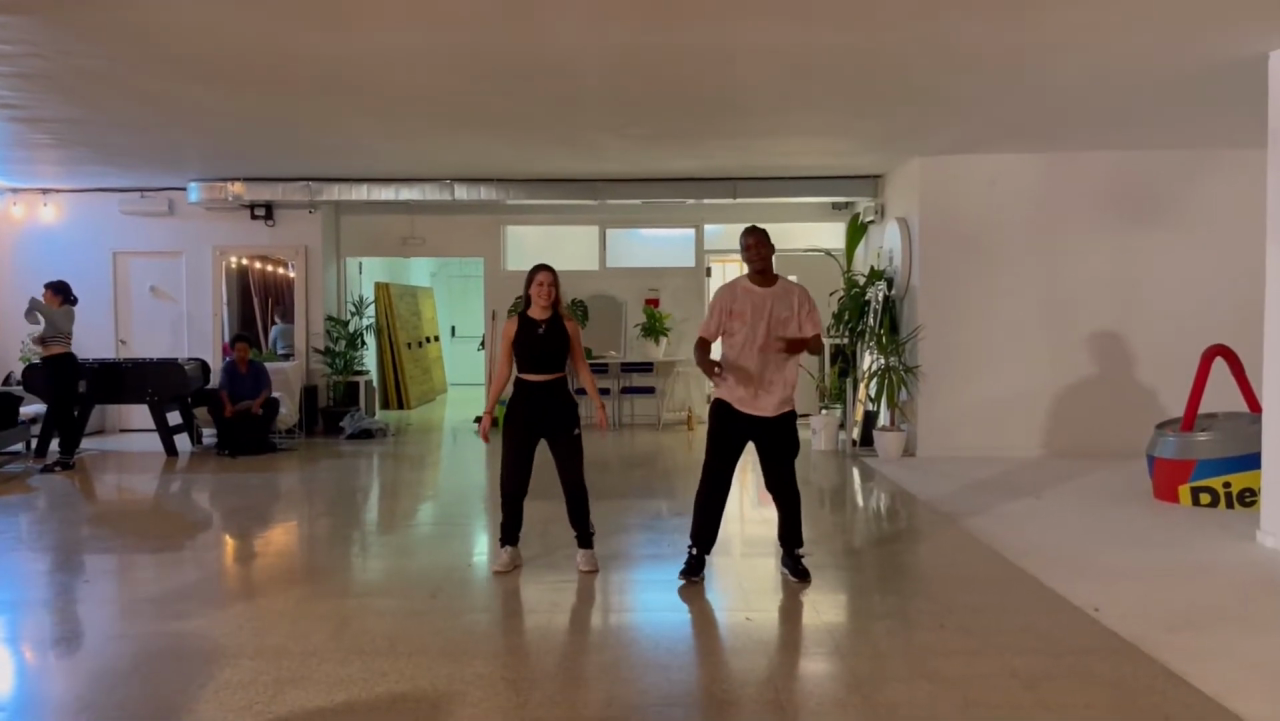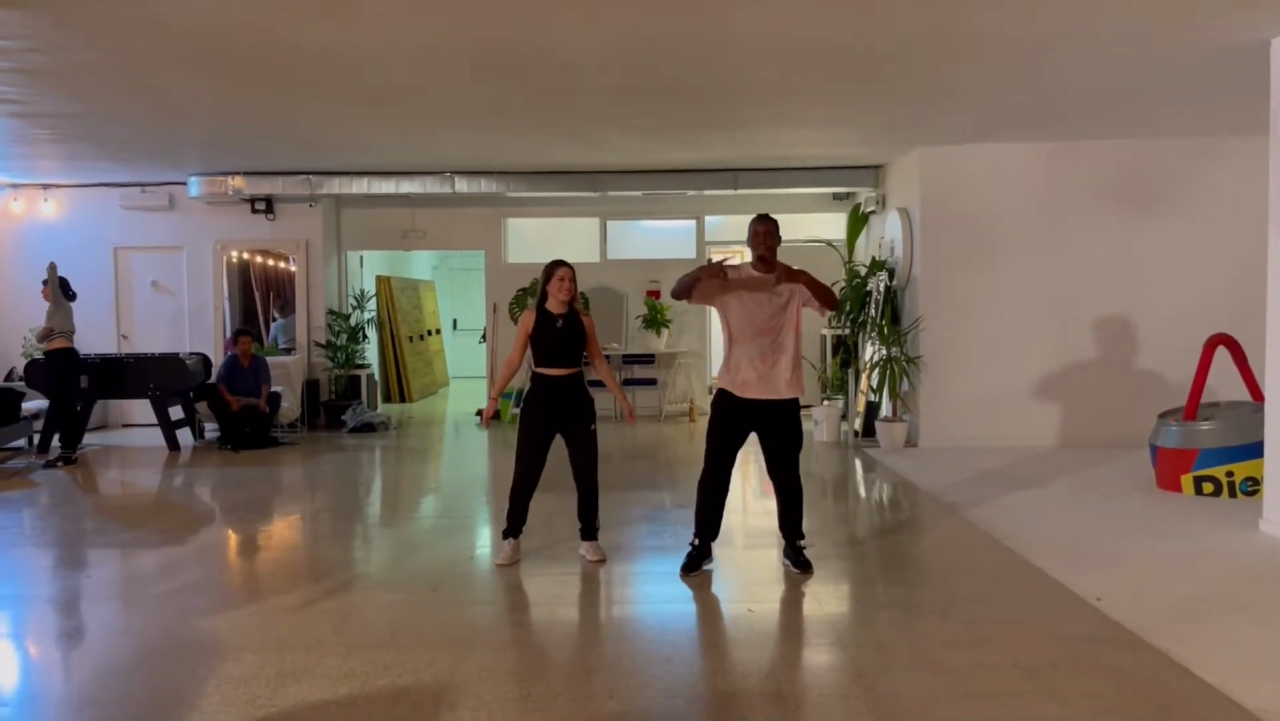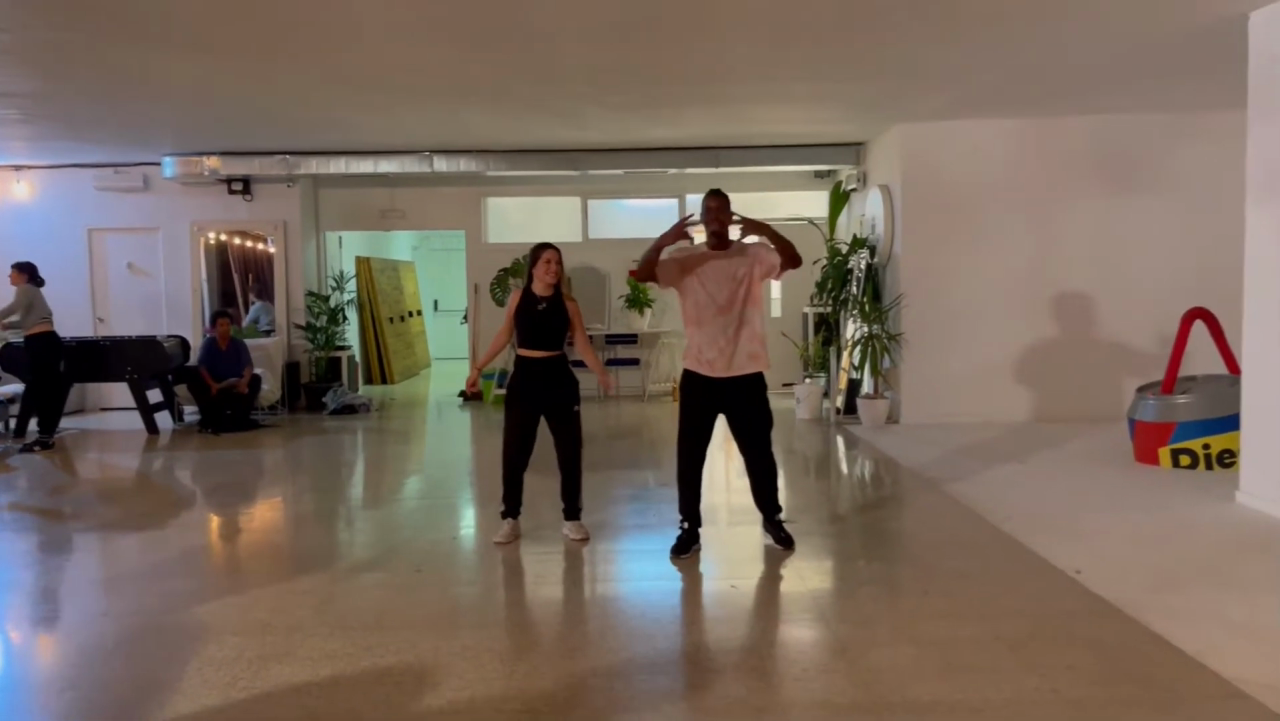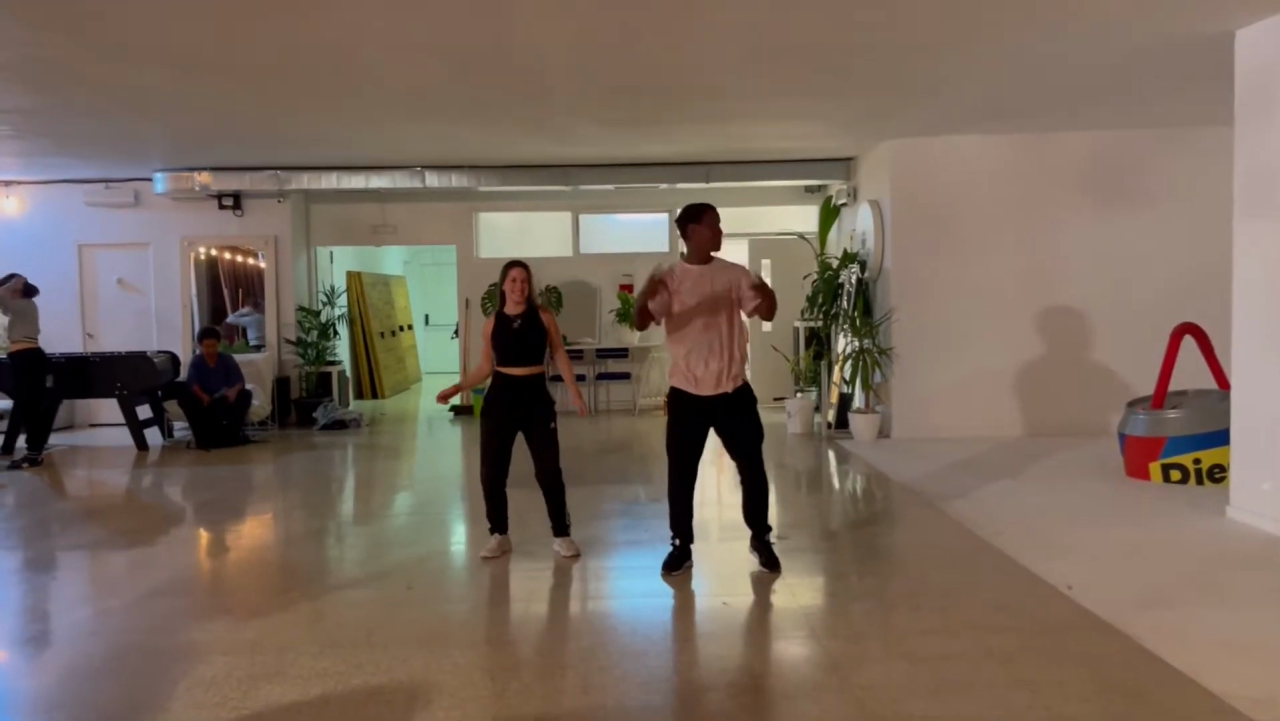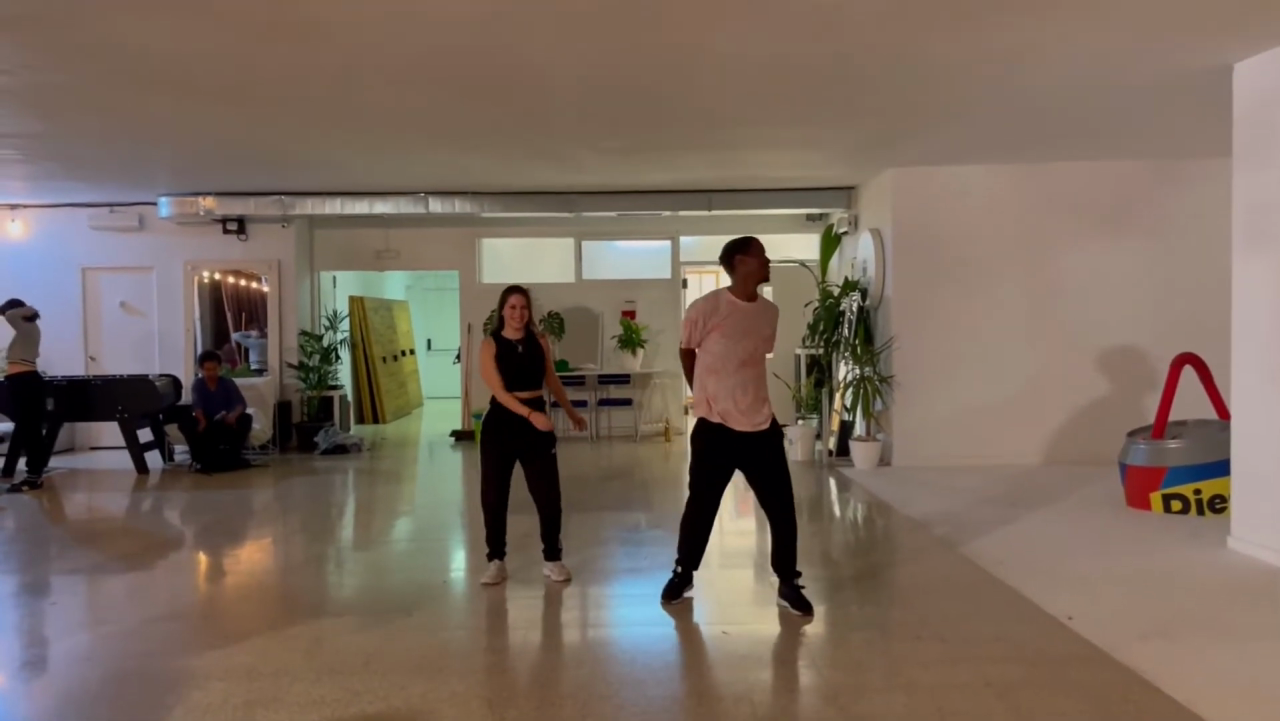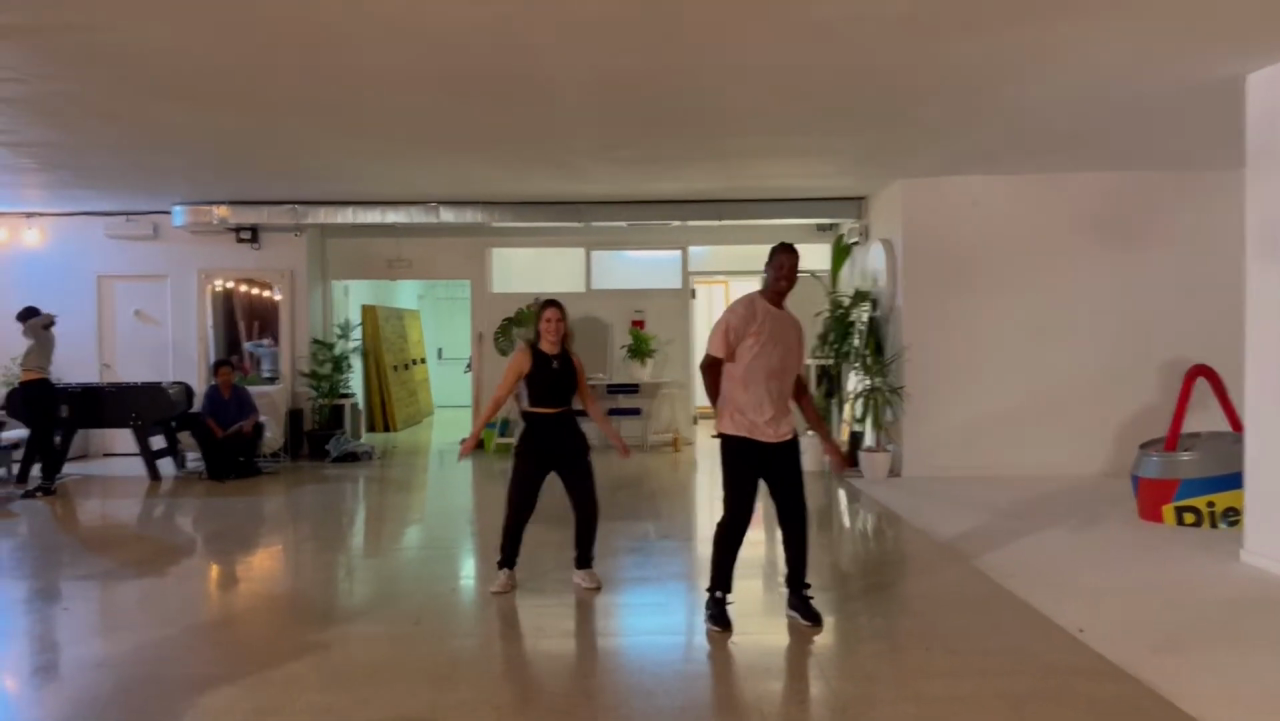
dt=0.4s
person 1, frame 1
left shoulder: (796, 295)
right shoulder: (727, 294)
left elbow: (817, 344)
right elbow: (703, 340)
left wrist: (800, 345)
right wrist: (705, 361)
left hip: (778, 408)
right hip: (730, 405)
left knee: (784, 486)
right knee: (713, 482)
left ankle: (791, 553)
right ankle: (697, 554)
person 1, frame 2
left shoulder: (796, 283)
right shoulder: (728, 279)
left elbow: (831, 304)
right elbow: (678, 293)
left wrist: (803, 276)
right wrist: (701, 273)
left hip: (781, 396)
right hip: (733, 393)
left knee: (787, 476)
right knee: (714, 472)
left ankle: (793, 545)
right ankle: (701, 545)
person 1, frame 3
left shoulder: (754, 255)
right shoulder: (684, 260)
left elbow: (793, 261)
right elbow: (642, 275)
left wrist: (768, 232)
right wrist: (662, 242)
left hip: (746, 373)
right hip: (699, 374)
left knee: (759, 452)
right knee: (689, 456)
left ankle: (772, 518)
right ankle: (689, 528)
person 1, frame 4
left shoulder: (734, 274)
right shoulder: (666, 278)
left elbow: (766, 313)
right elbow: (642, 323)
left wrist: (766, 298)
right wrist: (644, 297)
left hip: (733, 389)
right hip: (686, 391)
left knee: (752, 466)
right knee: (680, 473)
left ankle: (760, 538)
right ankle: (681, 545)
person 1, frame 5
left shoulder: (769, 313)
right shoulder: (706, 308)
right elbow: (687, 354)
left hip: (761, 425)
right hip: (714, 424)
left knee: (781, 504)
right knee: (702, 503)
left ankle: (788, 582)
right ankle: (683, 573)
person 1, frame 6
left shoulder: (793, 326)
right shoulder: (742, 311)
left elbow: (798, 387)
right elbow: (709, 366)
left wrist: (826, 437)
right wrist: (725, 412)
left hip: (782, 436)
right hip: (741, 434)
left knee: (794, 516)
right knee: (736, 515)
left ankle: (797, 594)
right ankle: (717, 596)
person 2, frame 1
left shoulder: (567, 325)
right shoulder: (514, 324)
left elbow: (581, 367)
right elbow: (503, 370)
left wrist: (598, 404)
right wrist: (488, 411)
left hip: (560, 403)
right hip: (523, 404)
left knee: (573, 478)
right knee: (512, 480)
left ankle: (585, 547)
right ankle: (509, 547)
person 2, frame 2
left shoulder: (583, 320)
right shoulder: (531, 317)
left elbow: (598, 361)
right elbow: (514, 360)
left wrist: (621, 397)
right wrist: (494, 396)
left hip: (576, 398)
right hip: (540, 397)
left knee: (587, 474)
right knee: (525, 473)
left ankle: (589, 539)
right ankle: (511, 539)
person 2, frame 3
left shoulder: (567, 303)
right shoulder: (518, 297)
left elbow: (582, 344)
right elbow: (505, 335)
left wrist: (601, 374)
right wrist: (478, 368)
left hip: (559, 380)
right hip: (524, 379)
left knee: (570, 453)
right knee: (514, 454)
left ankle: (572, 519)
right ankle: (510, 519)
person 2, frame 4
left shoulder: (543, 317)
right shoulder: (493, 322)
left elbow: (560, 356)
right elbow: (486, 366)
left wrist: (574, 390)
right wrist: (457, 388)
left hip: (535, 396)
right hip: (500, 398)
left knee: (549, 471)
right knee: (491, 472)
left ankle: (562, 535)
right ankle: (499, 535)
person 2, frame 5
left shoulder: (539, 342)
right shoulder: (490, 345)
left elbow: (551, 382)
right elbow: (498, 392)
left wrist: (572, 413)
right wrist: (530, 414)
left hip: (537, 428)
right hip: (500, 425)
left knee: (549, 497)
right knee: (493, 498)
left ankle: (552, 559)
right ankle: (496, 561)
person 2, frame 6
left shoulder: (572, 359)
right shoulder: (525, 356)
left elbow: (588, 400)
right elbow: (500, 397)
left wrist: (613, 434)
right wrist: (475, 433)
left hip: (569, 435)
right hip: (535, 436)
left knee: (587, 506)
right knee: (518, 508)
left ankle: (583, 568)
right ankle: (506, 570)
person 3, frame 1
left shoulder: (66, 312)
right shoulder: (54, 314)
right elbow: (49, 341)
left wrist: (33, 307)
right wrist: (38, 339)
left hip: (62, 364)
right hip: (56, 365)
left knee: (62, 411)
right knee: (60, 412)
left ankle: (66, 458)
right ankle: (66, 456)
person 3, frame 2
left shoulder: (61, 305)
right shoulder: (55, 309)
left elbow: (54, 282)
right elbow: (40, 339)
right wrist: (43, 332)
left hip: (63, 358)
right hip: (58, 359)
left knee: (63, 406)
right knee: (62, 406)
left ankle: (68, 453)
right ankle: (69, 450)
person 3, frame 3
left shoulder: (26, 290)
right shoulder: (30, 292)
right elbow: (22, 321)
left hip: (42, 343)
right hip: (44, 342)
left knee: (40, 391)
right knee: (45, 391)
left ankle: (45, 438)
right ankle: (46, 436)
person 3, frame 4
left shoulder: (23, 305)
right shoulder: (25, 305)
left hip: (26, 359)
right hip: (28, 359)
left knee: (28, 407)
right knee: (29, 407)
left ankle: (34, 454)
right ankle: (35, 452)
person 3, frame 5
left shoulder: (28, 329)
right shoulder: (27, 329)
left wrist: (25, 311)
right wrist: (27, 311)
left hip: (24, 382)
right hip: (23, 382)
left knee: (28, 429)
right knee: (28, 429)
left ankle: (34, 477)
right ankle: (35, 474)
person 3, frame 6
left shoulder: (44, 337)
right shoulder: (39, 338)
left elbow: (31, 325)
right elbow: (30, 329)
left wrist: (46, 319)
right wrist: (46, 319)
left hip: (37, 389)
right hip: (33, 389)
left knee: (41, 436)
right knee: (40, 436)
left ankle: (48, 483)
right ankle: (48, 481)
